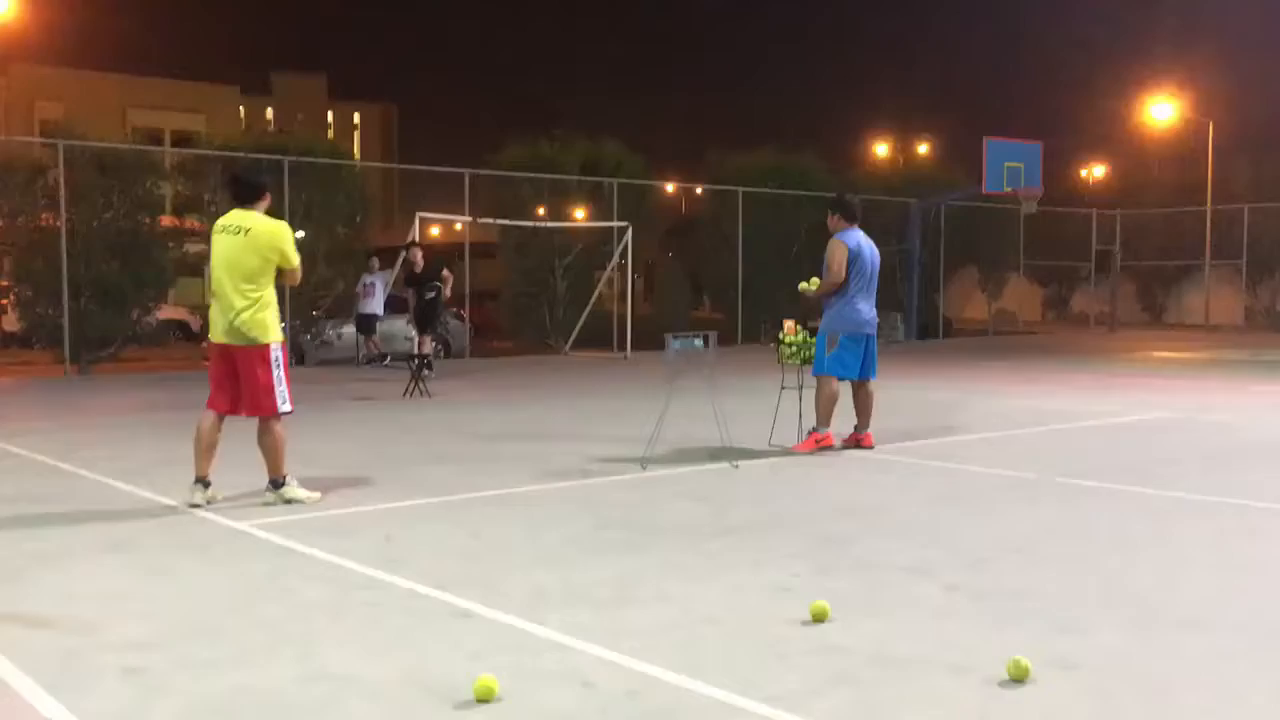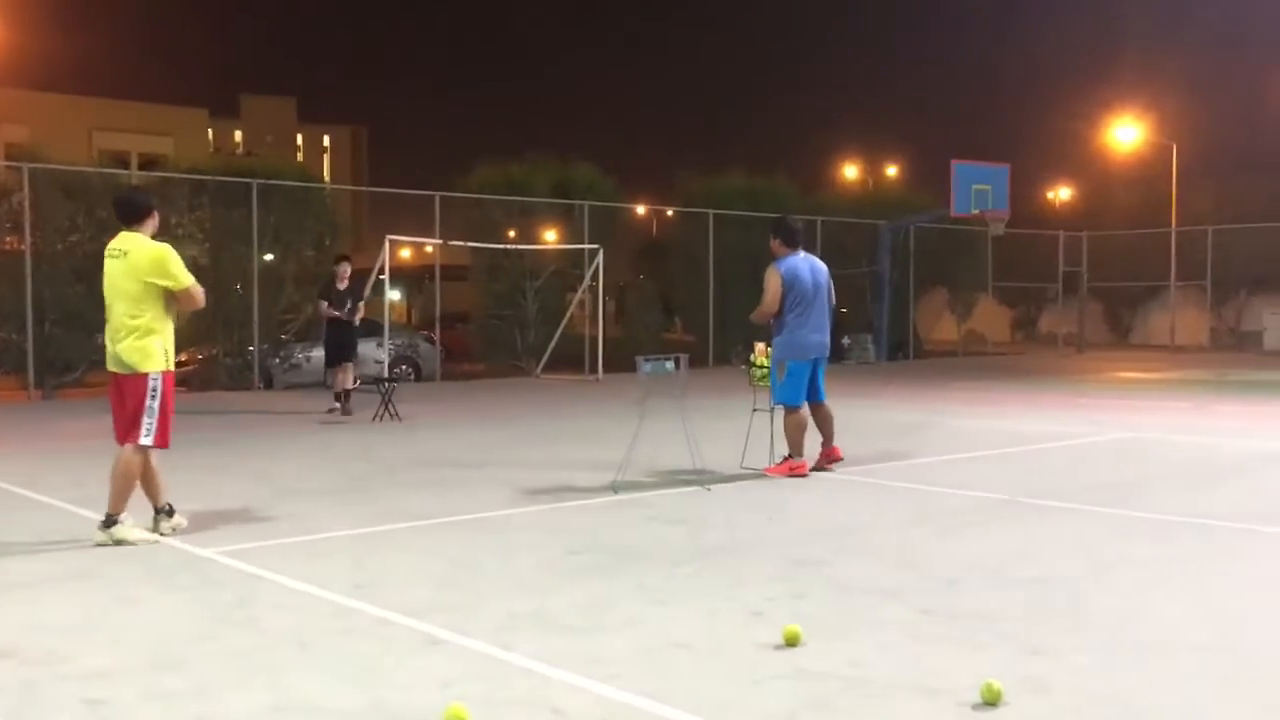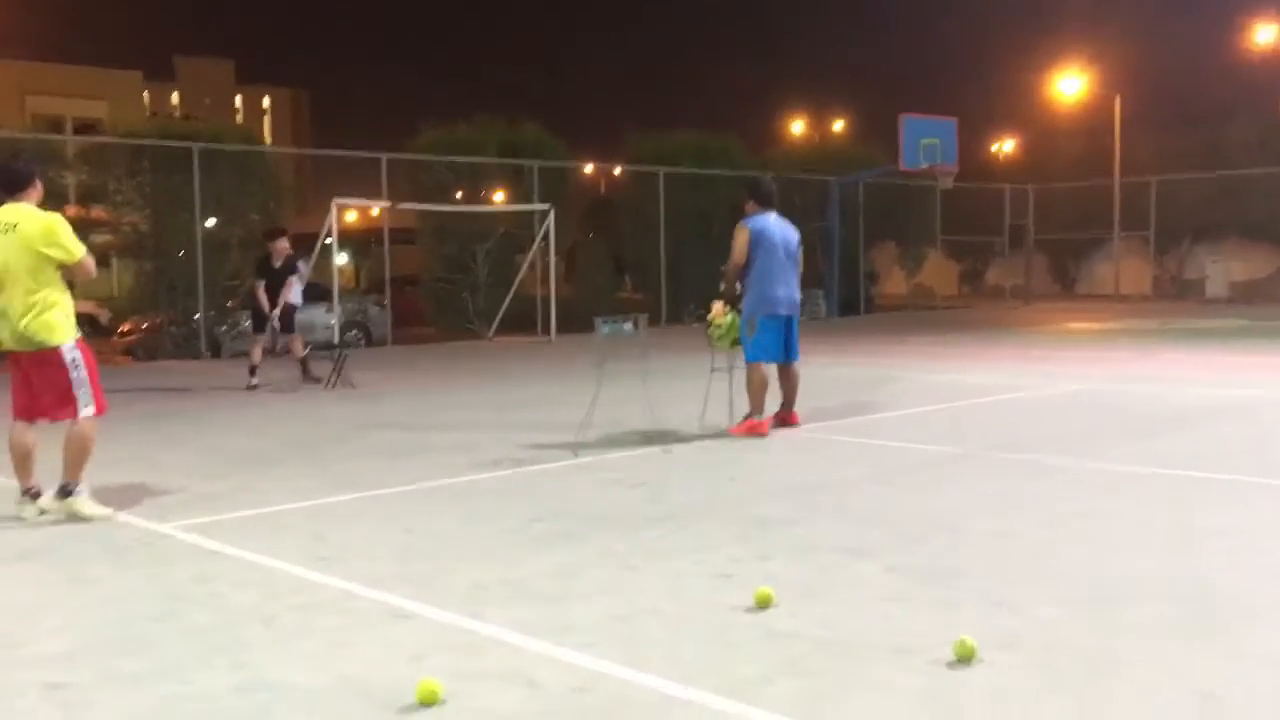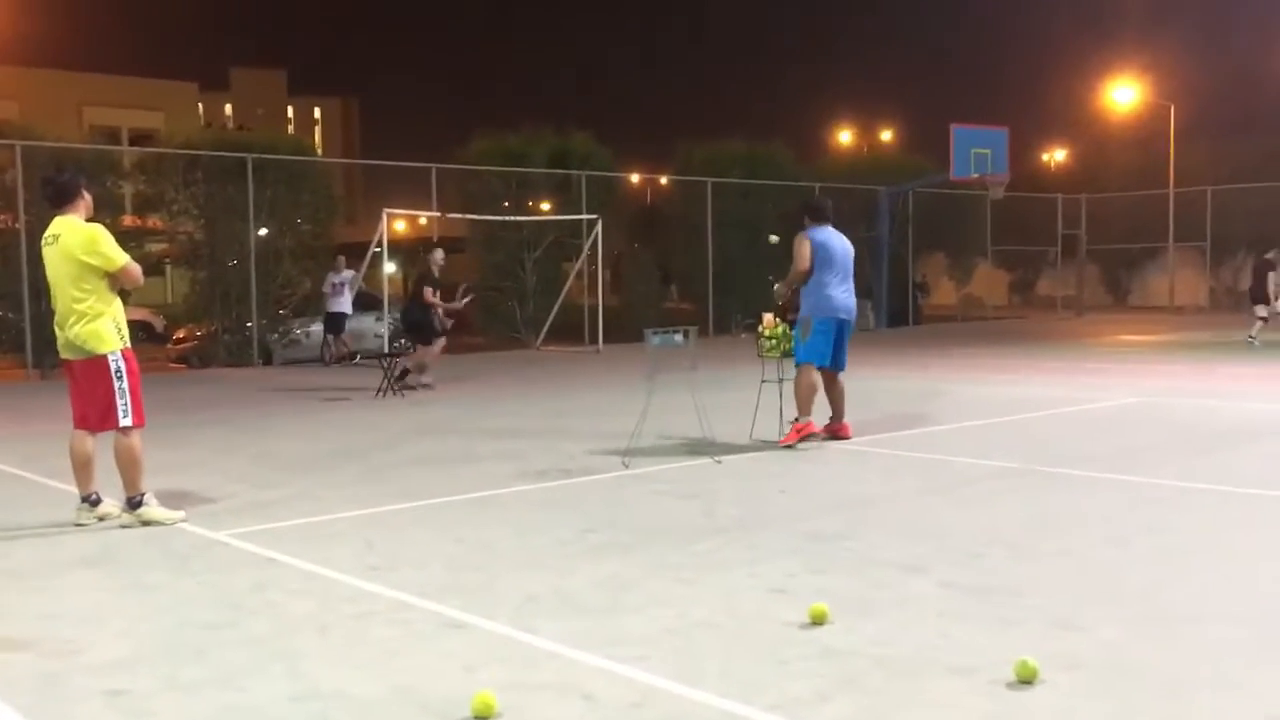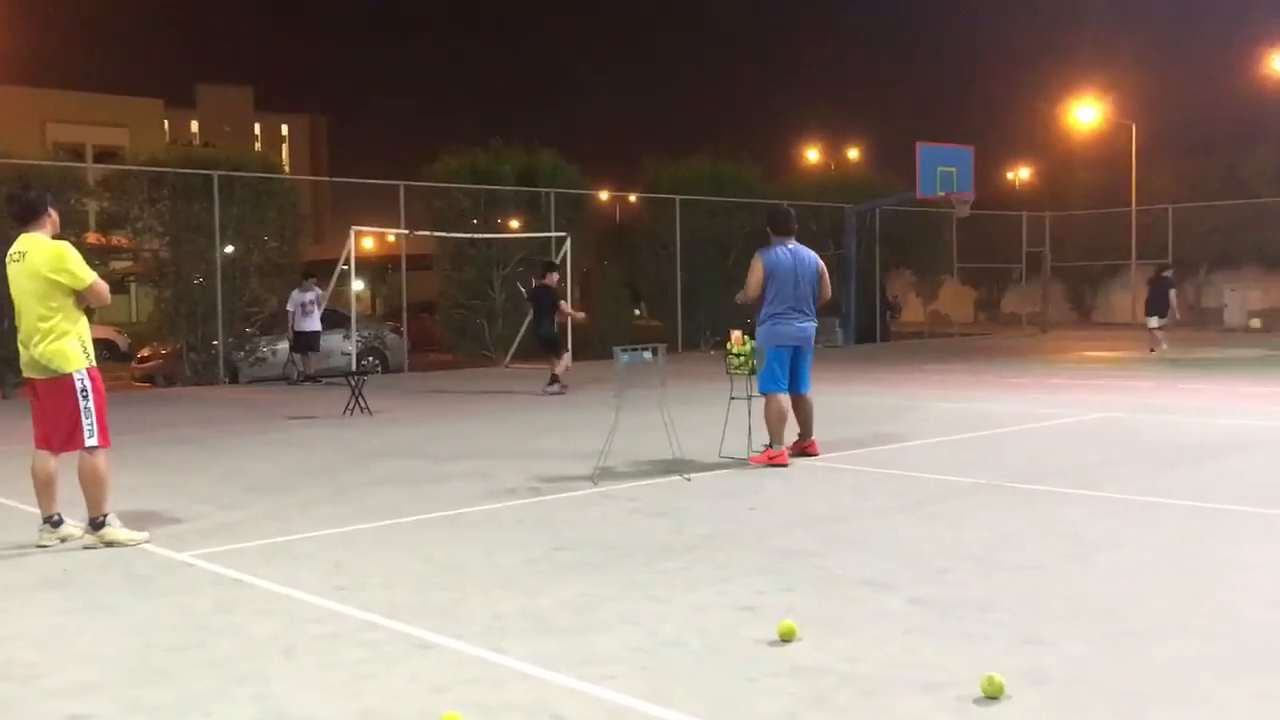
dt=1s
person 1, frame 1
left shoulder: (221, 227)
right shoulder: (275, 229)
right elbow: (294, 277)
left wrist: (260, 272)
left hip: (221, 330)
right hip: (258, 332)
left knee: (215, 410)
right knee: (272, 412)
left ankle: (200, 484)
right ankle: (279, 484)
person 1, frame 2
left shoulder: (114, 251)
right shoulder: (158, 253)
right elbow: (196, 300)
left wrist: (164, 298)
right wrist: (174, 297)
left hip: (121, 356)
right hip: (148, 359)
left knee: (139, 441)
right knee: (138, 442)
left ankle: (163, 512)
right ankle: (113, 522)
person 1, frame 3
right shoulder: (48, 223)
right elbow: (87, 270)
right hip: (53, 332)
right knee: (85, 411)
left ankle: (30, 495)
right ankle: (70, 492)
person 1, frame 4
left shoulder: (51, 237)
right shoulder: (90, 233)
right elbow: (134, 277)
left wrist: (108, 277)
right wrist: (114, 272)
left hip: (72, 341)
right hip: (103, 341)
left knee: (84, 425)
right knee: (127, 424)
left ankle: (89, 502)
right ankle: (137, 503)
person 1, frame 5
right shoulder: (57, 250)
right elbow: (102, 295)
left wrist: (73, 293)
right wrist: (81, 291)
left hip: (36, 360)
right hip: (68, 360)
left knee: (46, 446)
right knee: (93, 444)
left ankle: (51, 524)
right ankle: (101, 524)
person 2, frame 1
left shoulder: (839, 241)
right shoulder: (870, 245)
left elbow: (836, 277)
left wrist: (816, 293)
right wrist: (824, 290)
left hip: (841, 320)
right hip: (866, 320)
left knee: (827, 375)
right knee: (862, 379)
left ankle: (822, 433)
right ankle: (862, 434)
person 2, frame 2
left shoulder: (778, 270)
right shoulder: (820, 265)
left elbow: (768, 309)
right elbow: (831, 301)
left wrist: (755, 318)
left hip: (791, 346)
right hip: (819, 343)
left knee: (793, 404)
right knee: (817, 399)
left ankle: (796, 461)
right ankle: (829, 449)
person 2, frame 3
left shoulder: (747, 226)
right shoulder: (791, 230)
left elbow: (736, 262)
right elbow: (798, 269)
left wrist: (729, 283)
left hip: (761, 302)
right hip: (789, 301)
left knee: (756, 360)
right knee: (787, 360)
left ankle: (756, 419)
right ankle: (788, 412)
person 2, frame 4
left shoulder: (806, 237)
right shoulder: (845, 242)
left elbow: (802, 268)
left wrist: (785, 286)
left hip: (819, 308)
right hip: (846, 309)
left knee: (808, 365)
right knee: (832, 369)
left ankle: (804, 422)
right ankle: (838, 424)
person 2, frame 5
left shoulder: (763, 257)
right shoulder: (813, 258)
left elbow: (752, 293)
right elbow: (825, 295)
left wrist: (742, 297)
left hip: (775, 331)
right hip: (805, 331)
left knee: (774, 391)
right knee: (800, 391)
left ankle: (777, 450)
right ankle: (807, 441)
